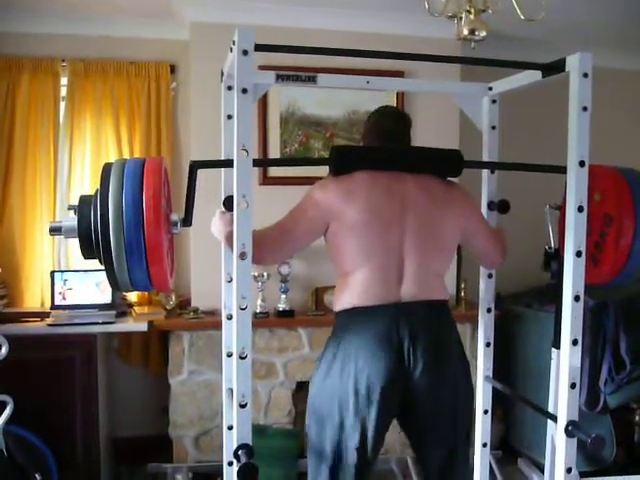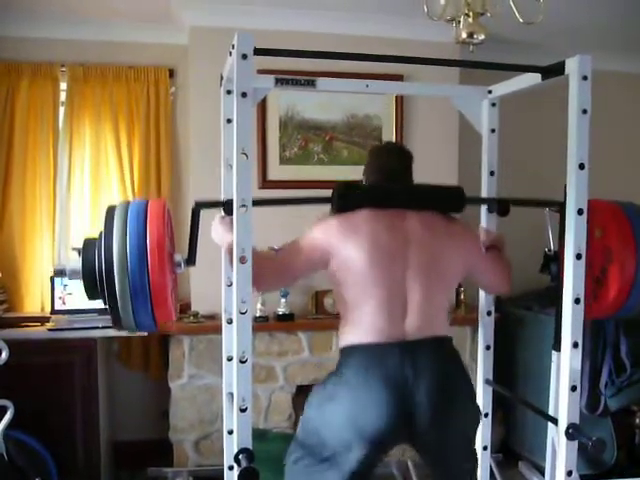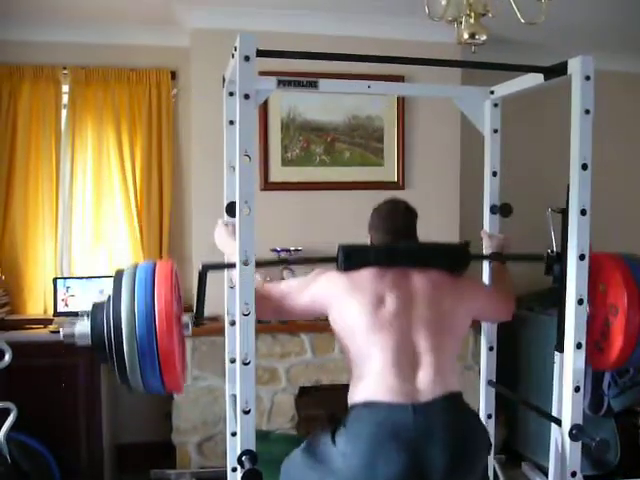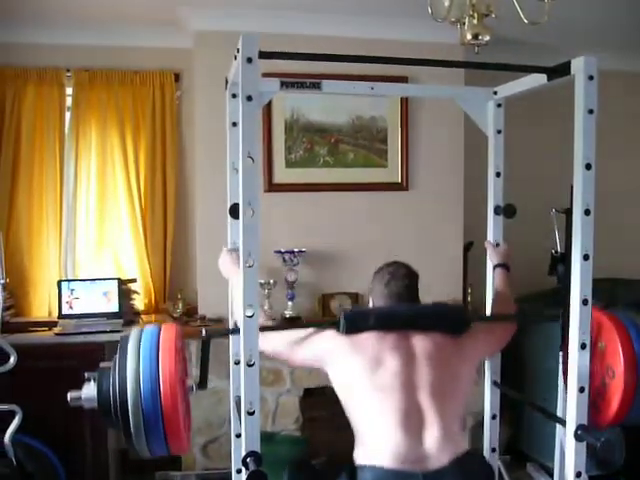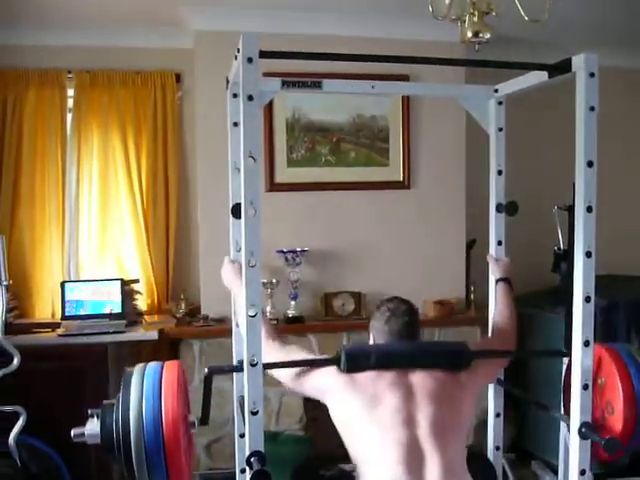
dt=0.4s
person 1, frame 1
left shoulder: (337, 191)
right shoulder: (451, 195)
left elbow: (265, 249)
right elbow: (495, 256)
left wrist: (226, 231)
right wrist: (496, 226)
left hip: (362, 339)
right hip: (435, 336)
person 1, frame 2
left shoulder: (339, 230)
right shoulder: (454, 232)
left elbow: (262, 276)
right elbow: (500, 283)
left wrist: (229, 239)
right wrist: (494, 246)
left hip: (366, 377)
right hip: (440, 374)
person 1, frame 3
left shoulder: (340, 284)
right shoulder: (457, 287)
left elbow: (262, 301)
right elbow: (505, 308)
left wrist: (231, 248)
right wrist: (497, 256)
left hip: (375, 437)
right hip: (451, 432)
person 1, frame 4
left shoulder: (342, 346)
right shoulder: (457, 345)
left elbow: (263, 334)
right elbow: (504, 323)
left wrist: (235, 274)
right wrist: (500, 266)
person 1, frame 5
left shoulder: (343, 382)
right shoulder: (456, 379)
left elbow: (270, 349)
right elbow: (503, 341)
left wrist: (238, 286)
right wrist: (502, 280)
